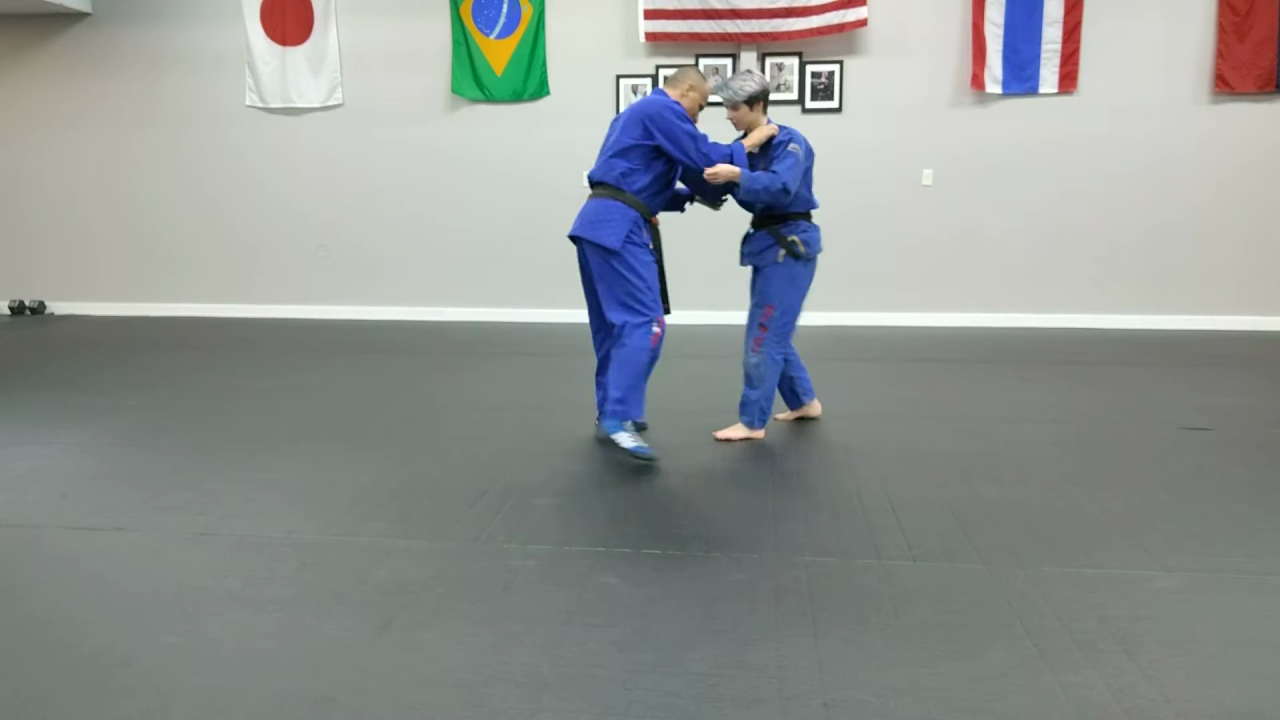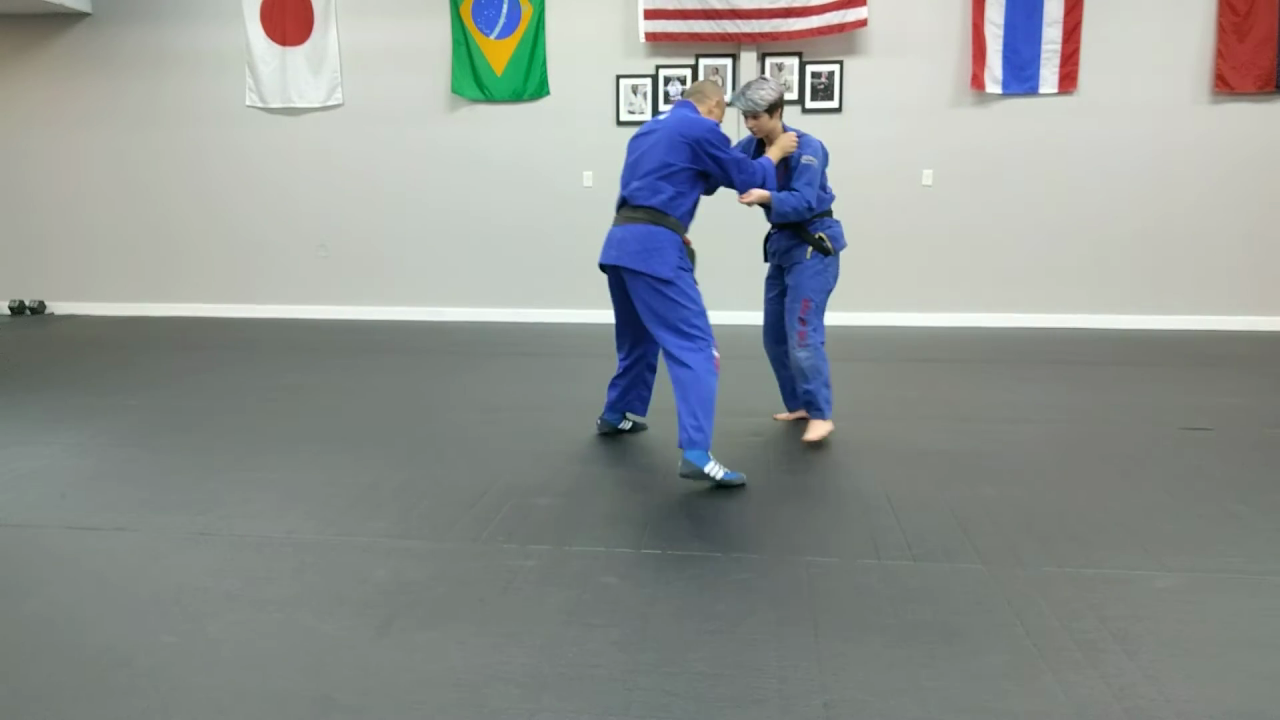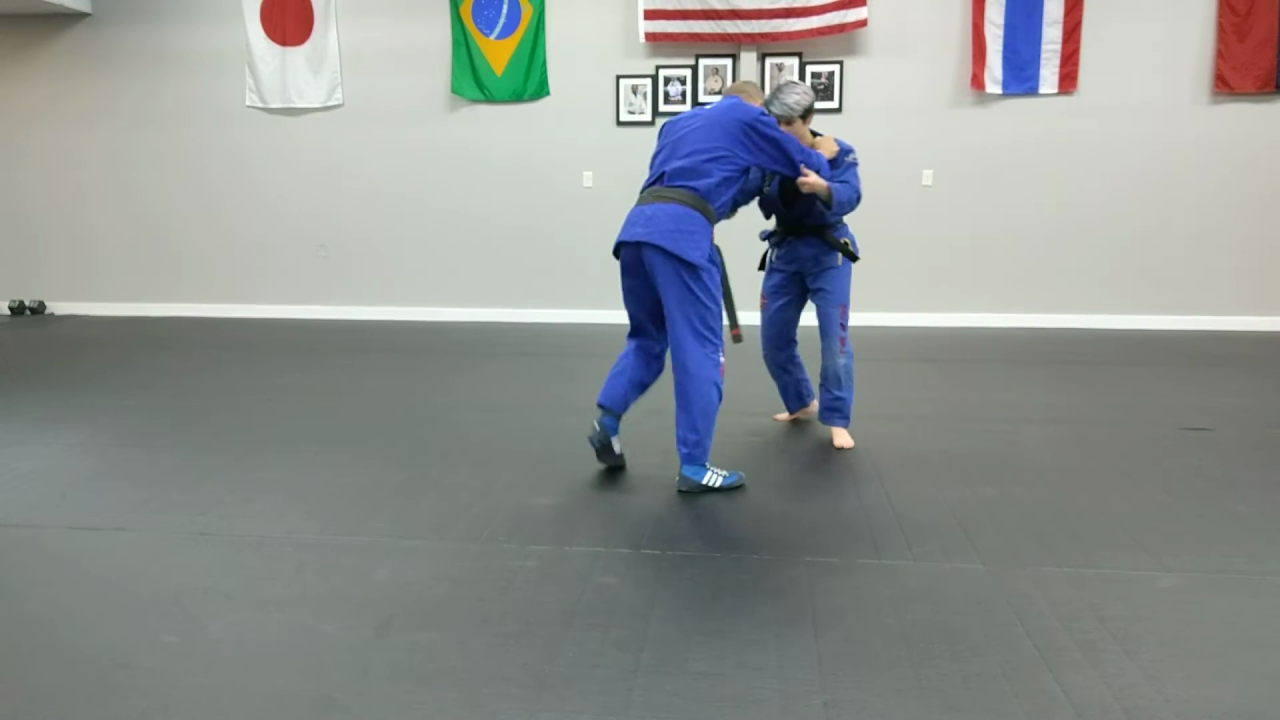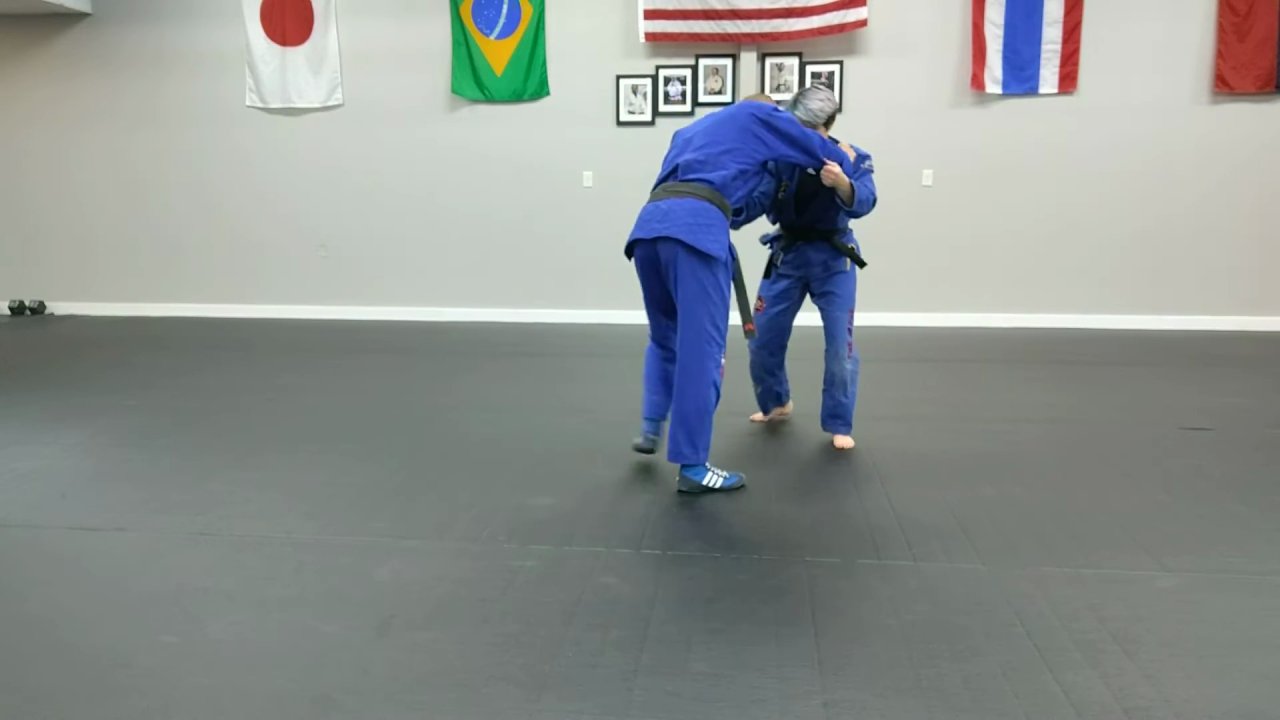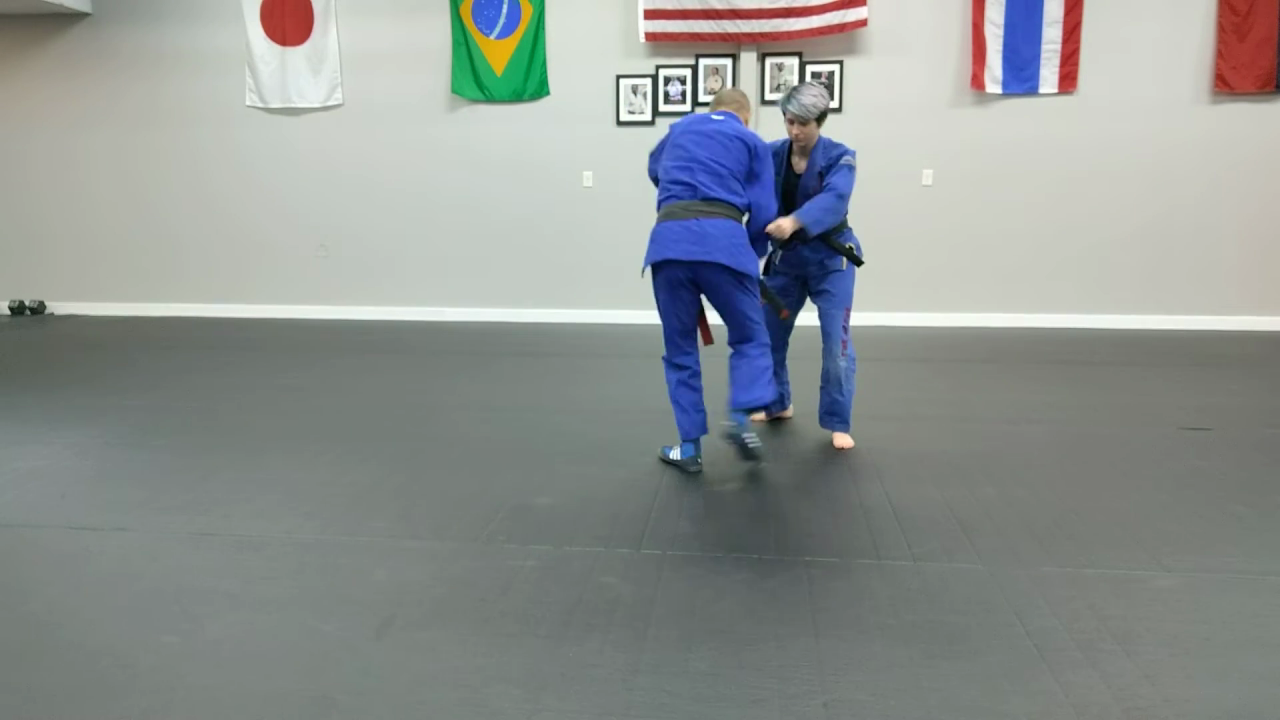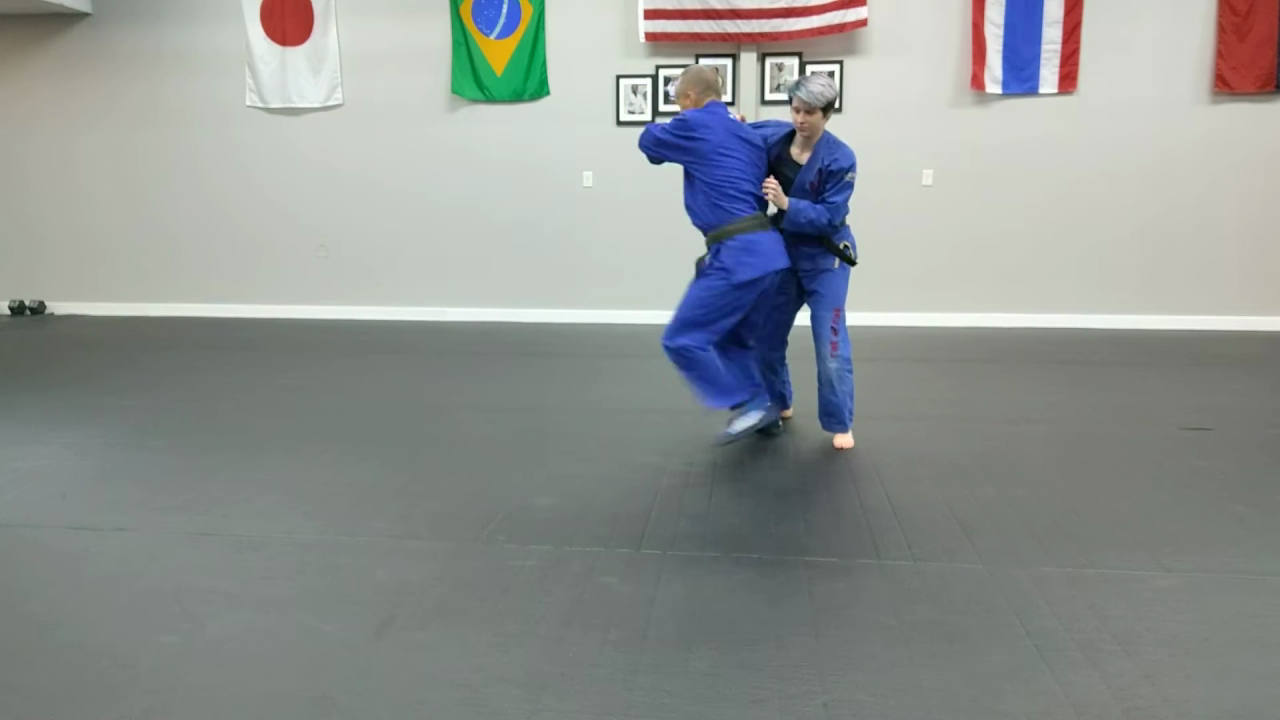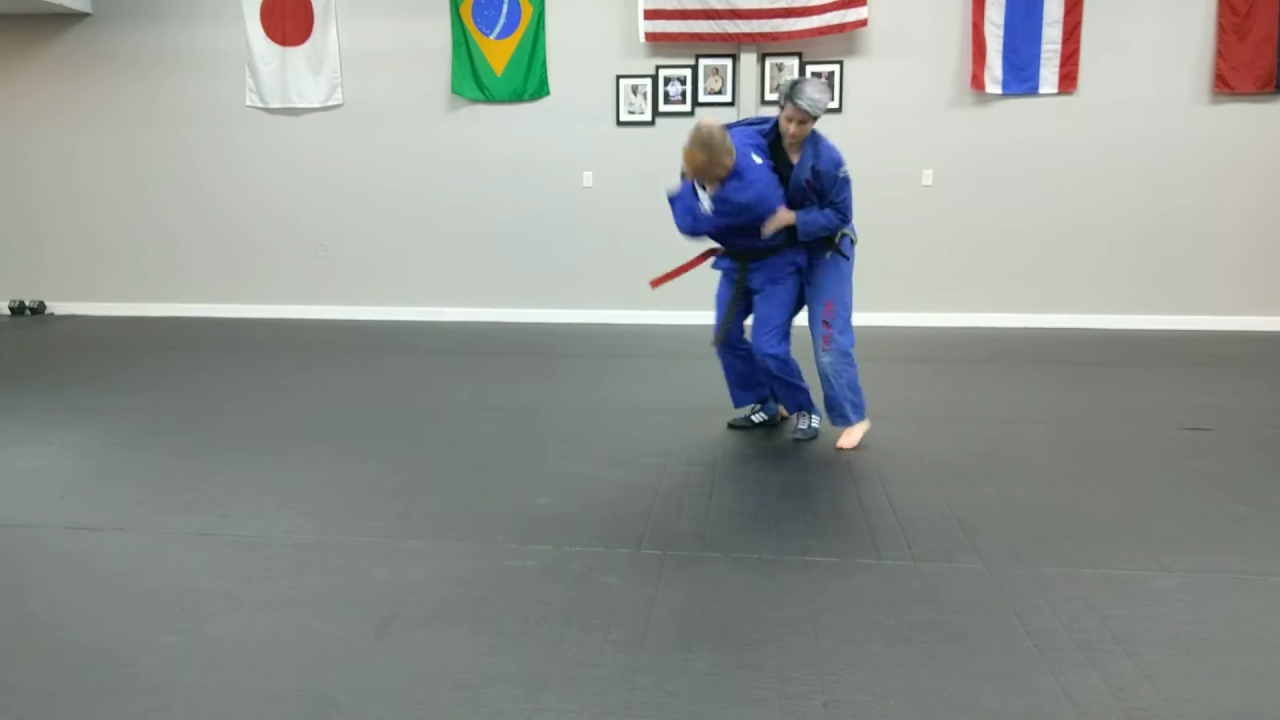
dt=0.3s
person 1, frame 1
left shoulder: (642, 113)
right shoulder: (662, 110)
right elbow: (703, 159)
left wrist: (690, 195)
right wrist: (749, 143)
left hip: (603, 223)
right hip: (617, 228)
left knee: (617, 324)
right knee: (645, 323)
left ankle: (615, 414)
right ankle: (617, 421)
person 1, frame 2
left shoulder: (647, 130)
right shoulder: (701, 129)
right elbow: (744, 178)
left wrist: (702, 178)
right wrist: (774, 153)
left hip: (619, 242)
right hip: (655, 245)
left knee: (637, 336)
right knee: (693, 348)
left ankle: (617, 414)
right ankle: (697, 457)
person 1, frame 3
left shoulder: (679, 122)
right shoulder: (749, 116)
right elbow: (802, 165)
left wrist: (738, 190)
right wrist: (823, 154)
left hip: (639, 223)
right hip: (683, 232)
left knee: (647, 337)
right knee: (700, 353)
left ankle: (609, 422)
right ankle: (693, 468)
person 1, frame 4
left shoulder: (692, 129)
right shoulder: (756, 114)
right elbow: (814, 147)
left wrist: (754, 204)
right wrist: (842, 160)
left hip: (650, 221)
right hip: (697, 228)
left knee: (666, 337)
right knee: (701, 351)
left ankle: (652, 428)
right ankle: (691, 466)
person 1, frame 5
left shoulder: (680, 129)
right shoulder: (752, 143)
left elbow: (656, 169)
right elbow: (763, 212)
right wrist: (751, 256)
left hip: (669, 239)
right hip: (722, 243)
left knee: (680, 350)
right knee: (750, 338)
left ankle: (690, 446)
right ankle: (741, 418)
person 1, frame 6
left shoulder: (695, 126)
right shoulder: (749, 136)
left elbow: (650, 141)
left hip: (741, 256)
right hip: (761, 250)
left knee: (682, 340)
right knee: (732, 339)
left ankle: (744, 406)
right ankle: (754, 406)
person 1, frame 7
left shoulder: (747, 193)
right shoulder: (737, 139)
left elbow: (692, 223)
left wrist: (688, 181)
left hip: (775, 263)
right hip: (738, 260)
left knee: (768, 346)
right knee: (727, 335)
left ankle: (803, 409)
right ankle: (763, 404)
person 2, frame 1
left shoulder: (788, 141)
left elbow: (781, 186)
right elbow: (723, 186)
left wrist: (737, 175)
left hip: (792, 243)
right hip: (767, 242)
left knee: (764, 329)
right knee: (773, 329)
left ankle: (752, 421)
right ankle: (805, 402)
person 2, frame 2
left shoulder: (806, 148)
right shoulder: (751, 147)
left elbow: (805, 202)
left wrist: (768, 199)
left hip: (814, 244)
right hip: (782, 243)
left knee: (804, 330)
right knee: (775, 332)
left ankle: (820, 415)
right ankle: (802, 403)
person 2, frame 3
left shoulder: (837, 152)
left elbow: (850, 196)
left wrist: (824, 188)
left hip: (827, 252)
right hip: (785, 250)
left knee: (835, 339)
right knee: (775, 339)
left ankle: (838, 421)
right ankle: (803, 402)
person 2, frame 4
left shoulder: (851, 159)
right shoulder: (781, 157)
left elbow: (863, 203)
right elbow: (756, 200)
left wrist: (843, 185)
left hip: (832, 257)
right hip: (787, 255)
left knee: (840, 344)
right knee: (765, 341)
left ankle: (839, 424)
right ankle: (775, 403)
person 2, frame 5
left shoulder: (838, 156)
right shoulder: (773, 154)
left elbow: (833, 201)
left wrist: (794, 221)
left hip: (830, 256)
right hip: (787, 255)
left knee: (836, 343)
right knee: (766, 336)
left ankle: (838, 423)
right ankle: (778, 405)
person 2, frame 6
left shoulder: (840, 158)
right shoulder: (776, 137)
left elbow: (830, 217)
left wrist: (785, 203)
left hip: (825, 255)
right hip: (785, 250)
left knee: (829, 340)
right knee: (765, 334)
left ankle: (840, 424)
right ankle: (777, 404)
person 2, frame 7
left shoulder: (826, 157)
right shoulder: (765, 134)
left elbow: (839, 214)
left wrist: (792, 219)
left hip: (827, 249)
left knee: (828, 334)
left ankle: (852, 418)
